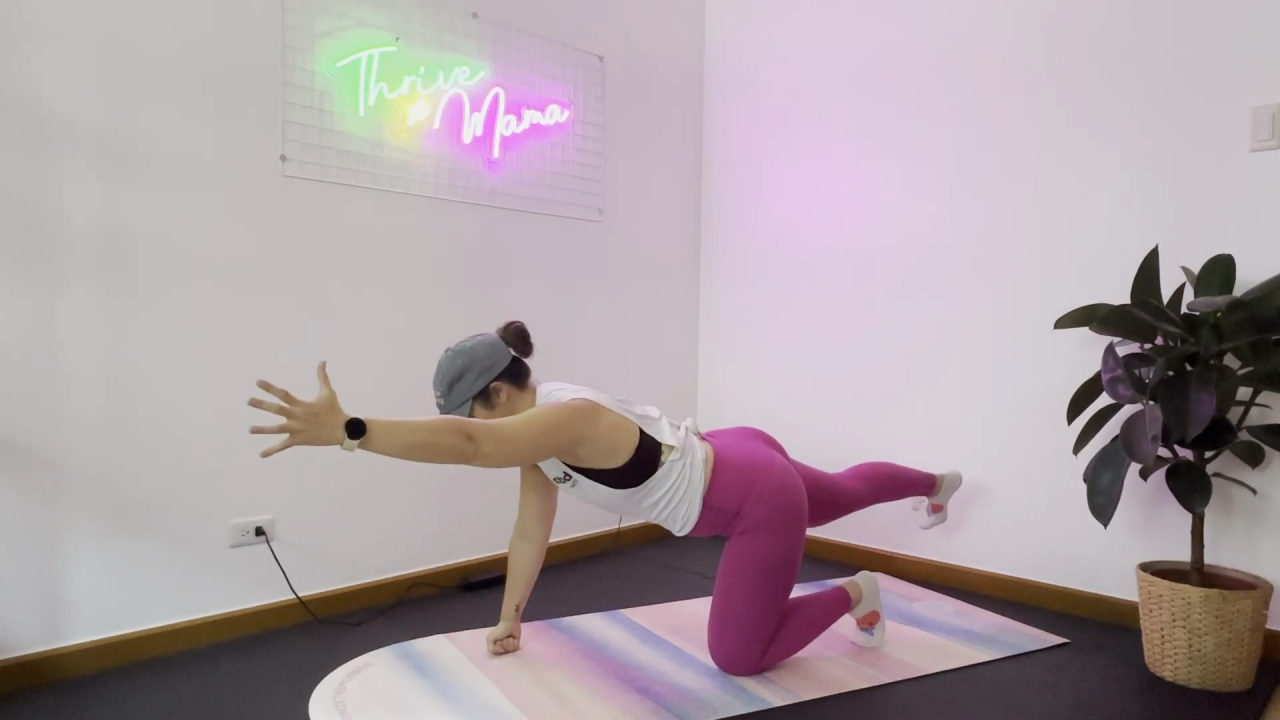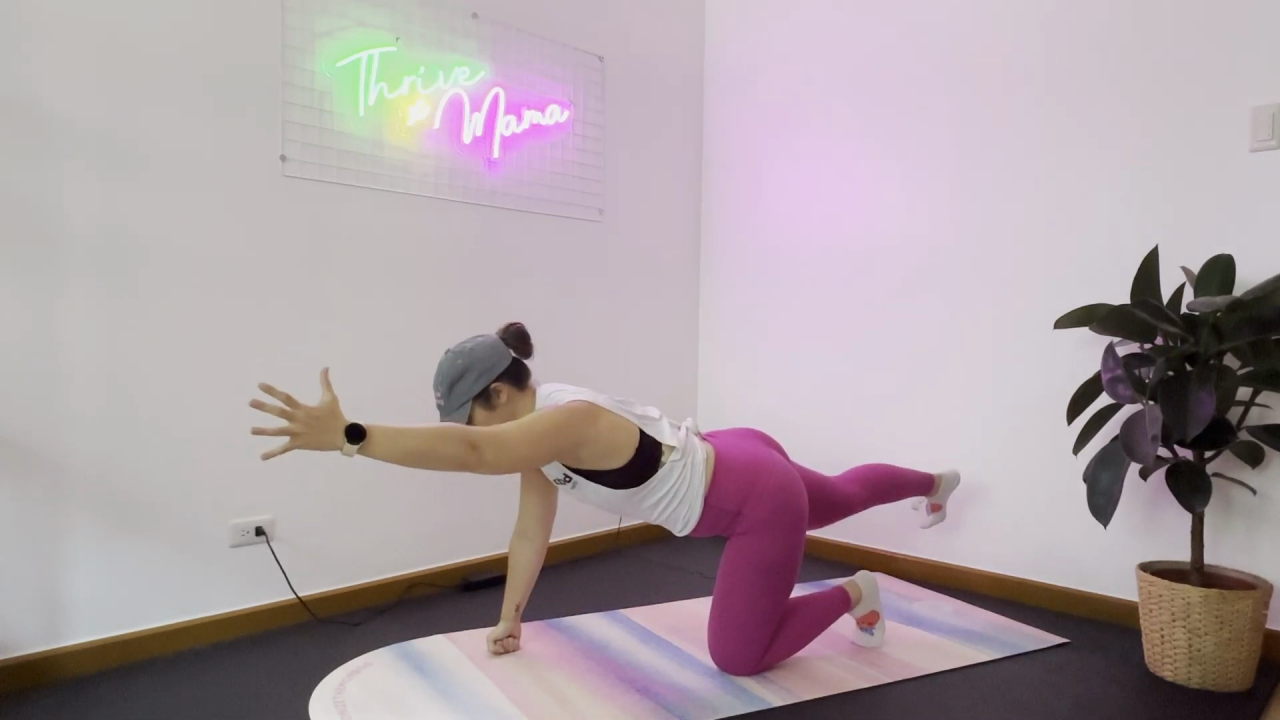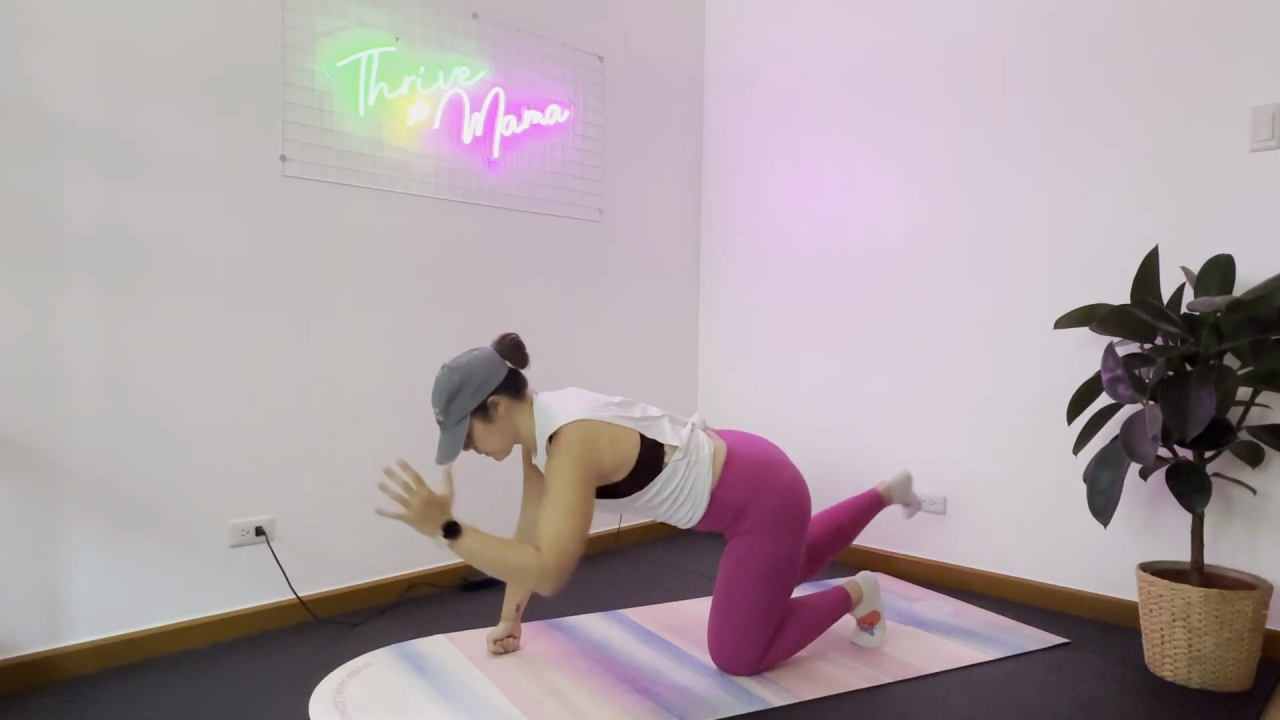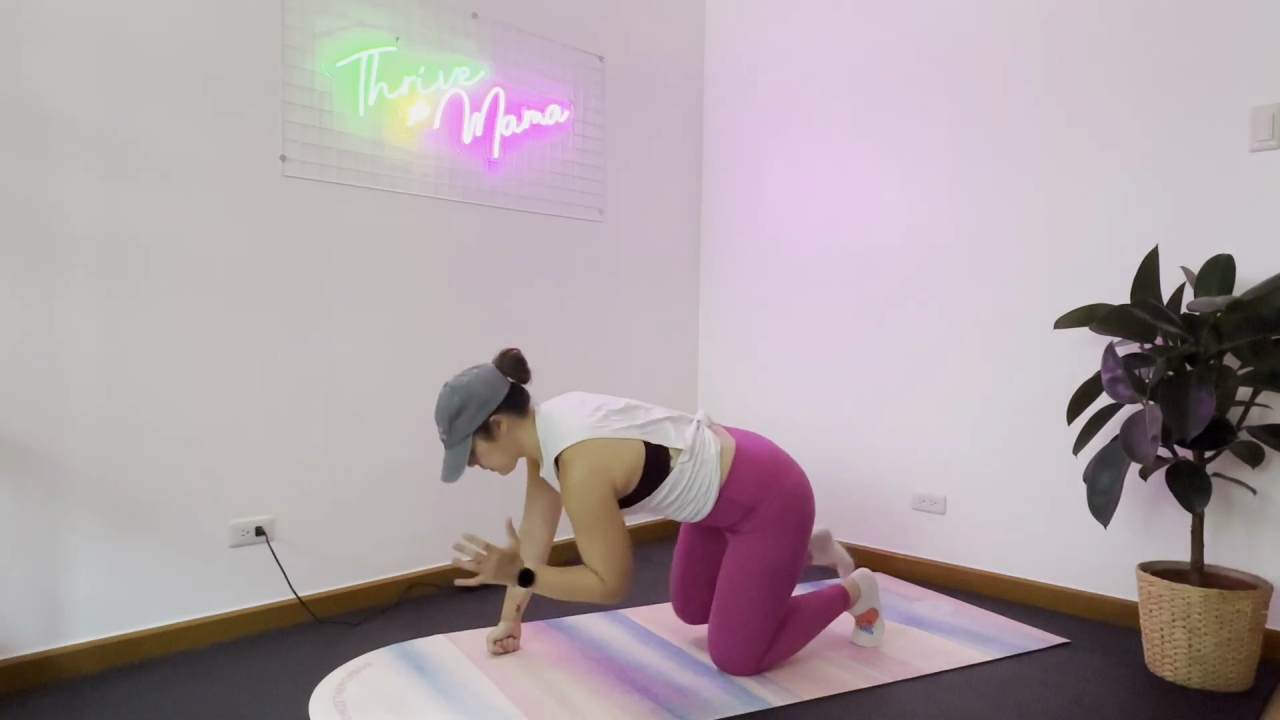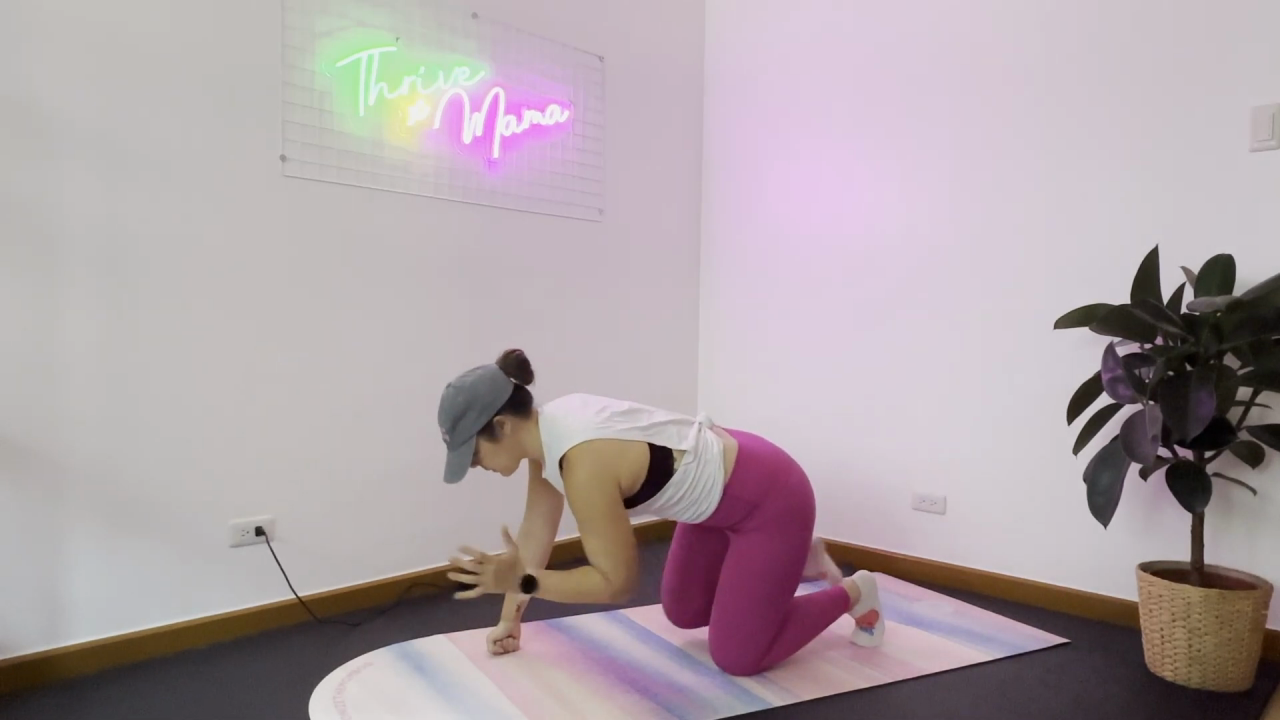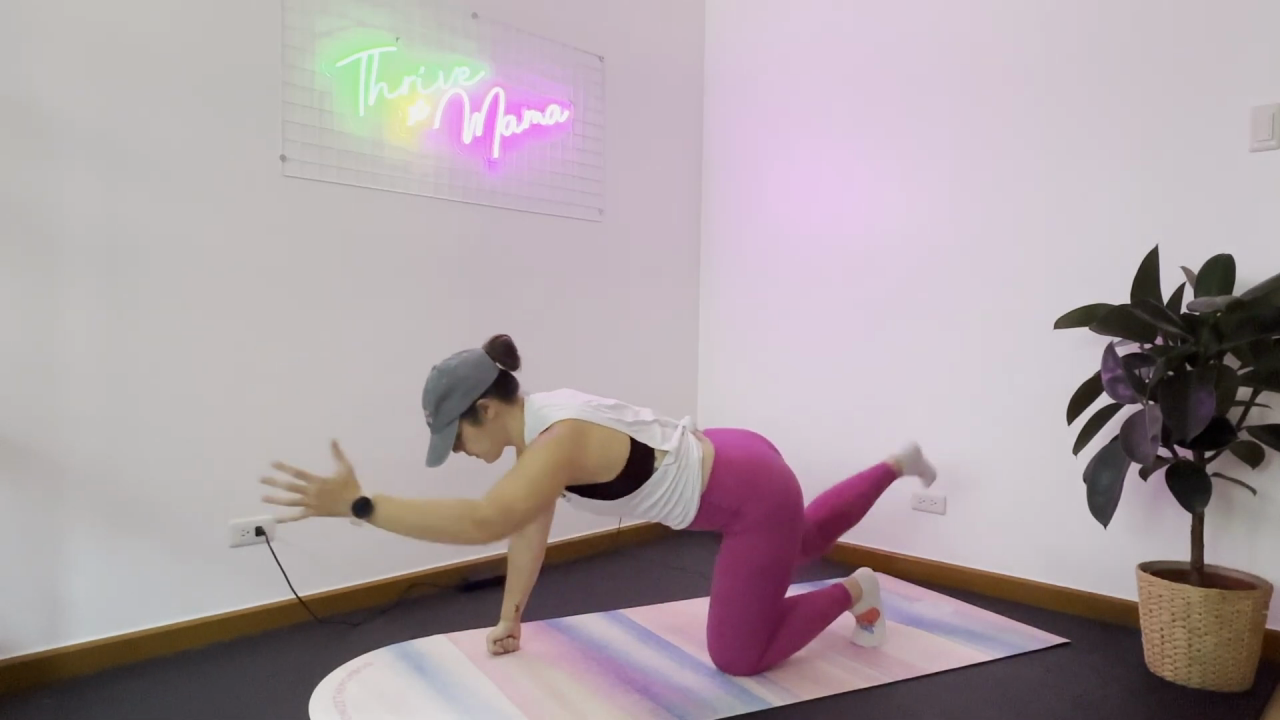
dt=0.4s
person 1, frame 1
left shoulder: (566, 422)
right shoulder: (541, 426)
left elbow: (466, 446)
right elbow: (530, 530)
left wrist: (345, 429)
right wrist: (509, 618)
left hip: (758, 499)
right hip: (729, 462)
left knee: (737, 657)
right knee: (838, 491)
left ankle: (854, 594)
right ankle: (935, 484)
person 1, frame 2
left shoulder: (569, 423)
right shoulder: (537, 424)
left elbow: (476, 456)
right elbow: (531, 532)
left wrist: (347, 434)
right wrist: (509, 619)
left hip: (760, 500)
right hip: (731, 461)
left knee: (737, 656)
right knee: (838, 499)
left ankle: (855, 594)
right ankle: (934, 484)
person 1, frame 3
left shoulder: (572, 445)
right shoulder: (536, 420)
left elbow: (546, 569)
right elbow: (533, 531)
left wrist: (445, 527)
right wrist: (509, 621)
left hip: (762, 498)
right hip: (732, 471)
left knee: (737, 657)
right knee: (790, 566)
left ankle: (857, 594)
right ankle: (885, 493)
person 1, frame 4
left shoulder: (580, 464)
right shoulder: (542, 426)
left elbow: (610, 583)
right elbow: (534, 530)
left wrist: (516, 578)
right wrist: (510, 618)
left hip: (767, 498)
right hip: (721, 477)
left knee: (736, 657)
right knee: (693, 610)
left ankle: (852, 594)
right ankle: (804, 552)
person 1, frame 5
left shoulder: (584, 463)
right shoulder: (542, 429)
left elbow: (615, 584)
right elbow: (536, 532)
left wrist: (518, 580)
right wrist: (510, 618)
left hip: (769, 498)
right hip: (725, 479)
left knee: (737, 657)
right knee: (683, 614)
left ankle: (852, 593)
right ankle: (795, 560)
person 1, frame 6
left shoulder: (556, 441)
right shoulder: (534, 417)
left elbow: (484, 523)
right elbow: (528, 531)
left wrist: (357, 503)
right wrist: (511, 619)
left hip: (756, 497)
right hip: (728, 458)
left knee: (737, 656)
right knee: (807, 540)
left ankle: (853, 592)
right ankle: (901, 464)
